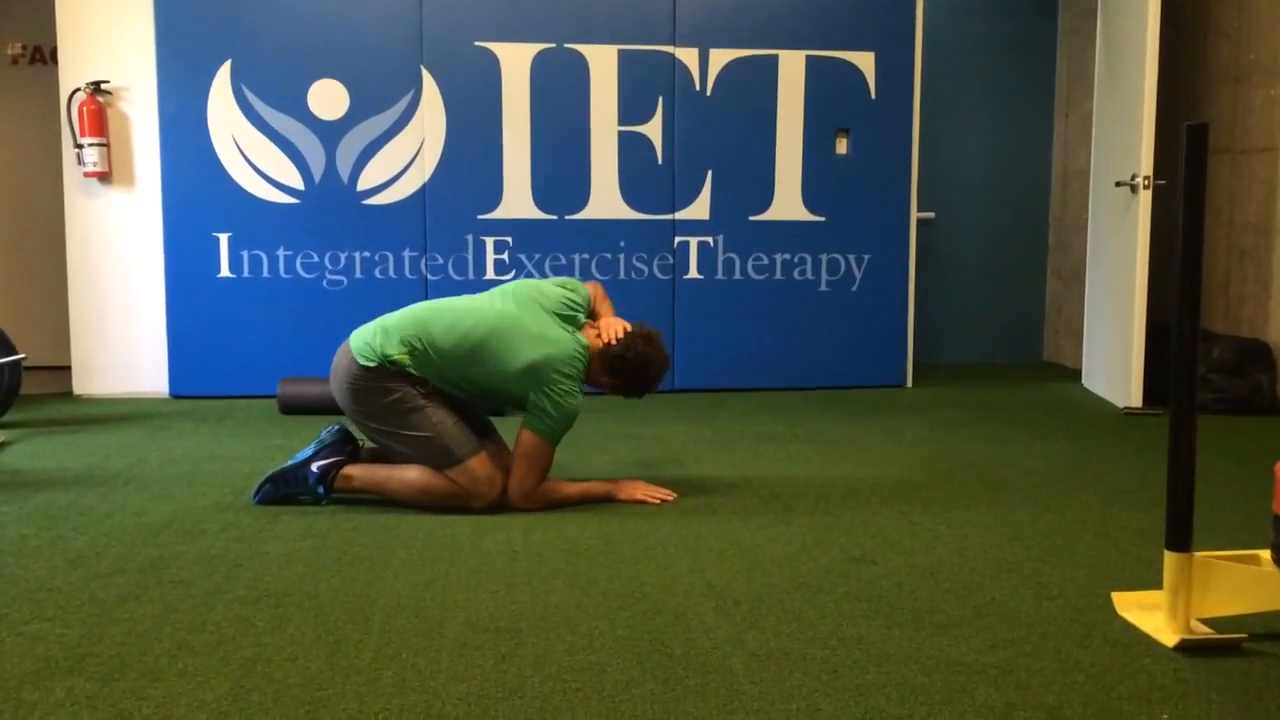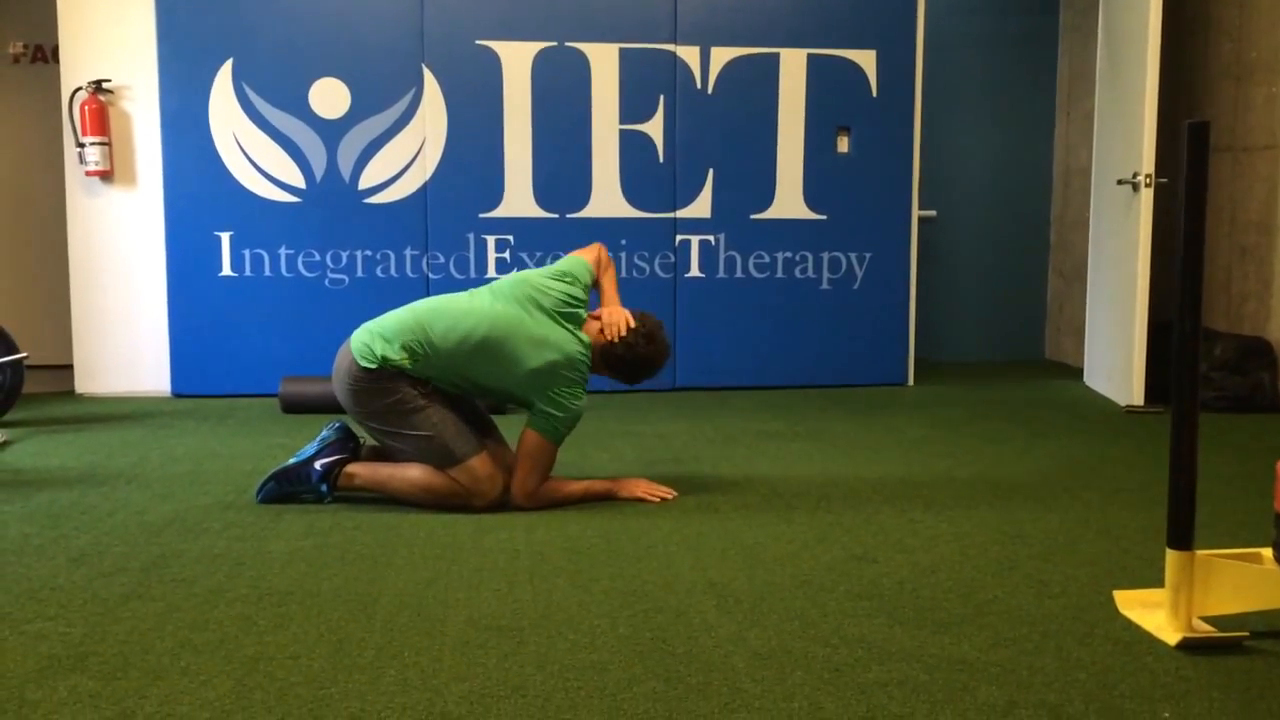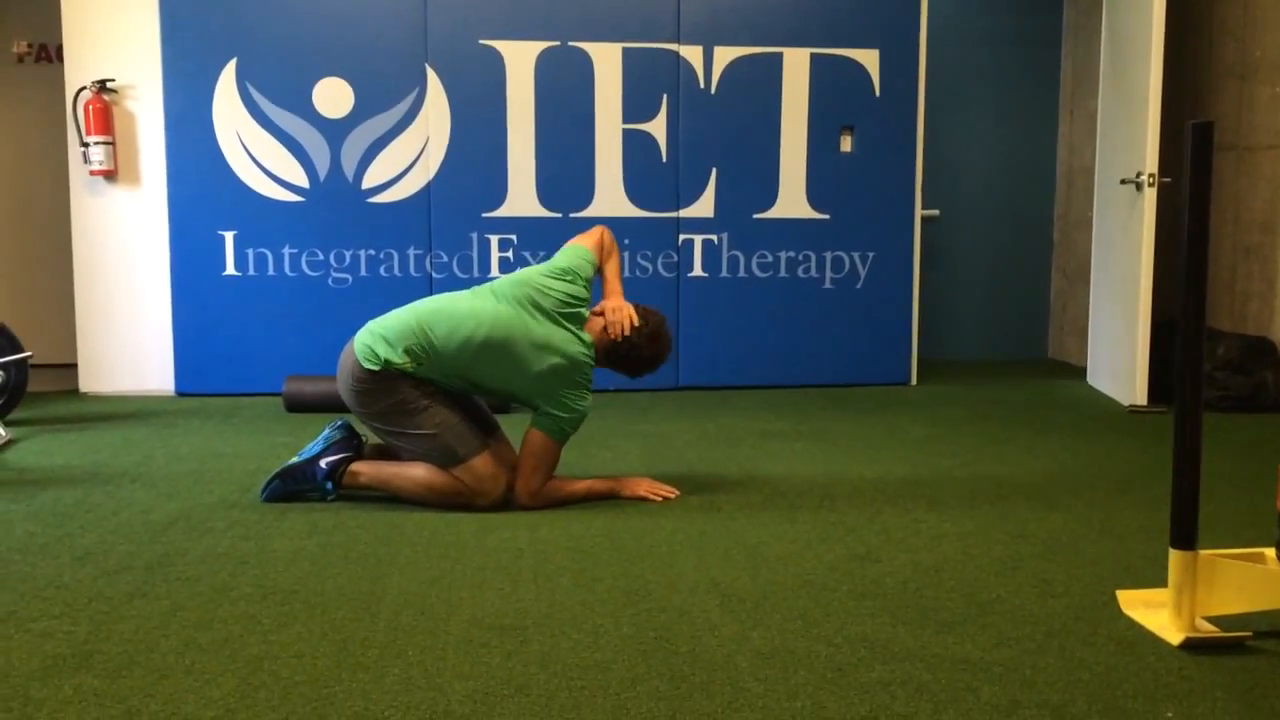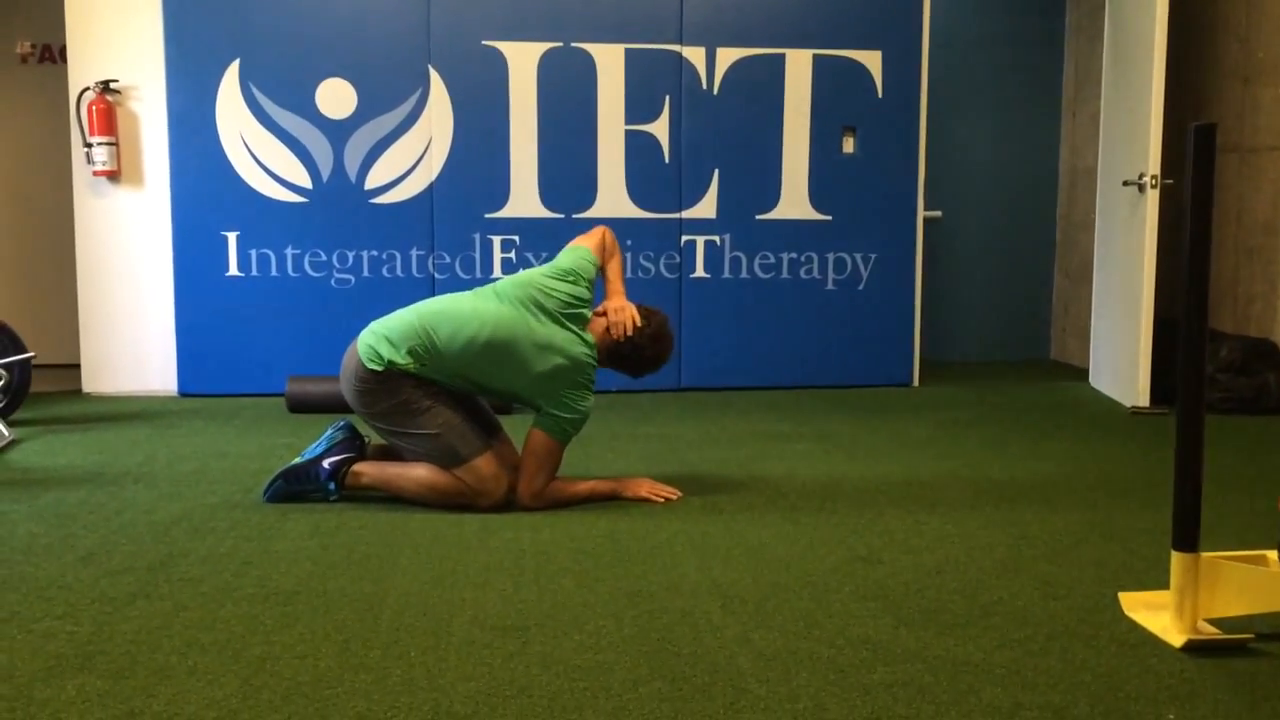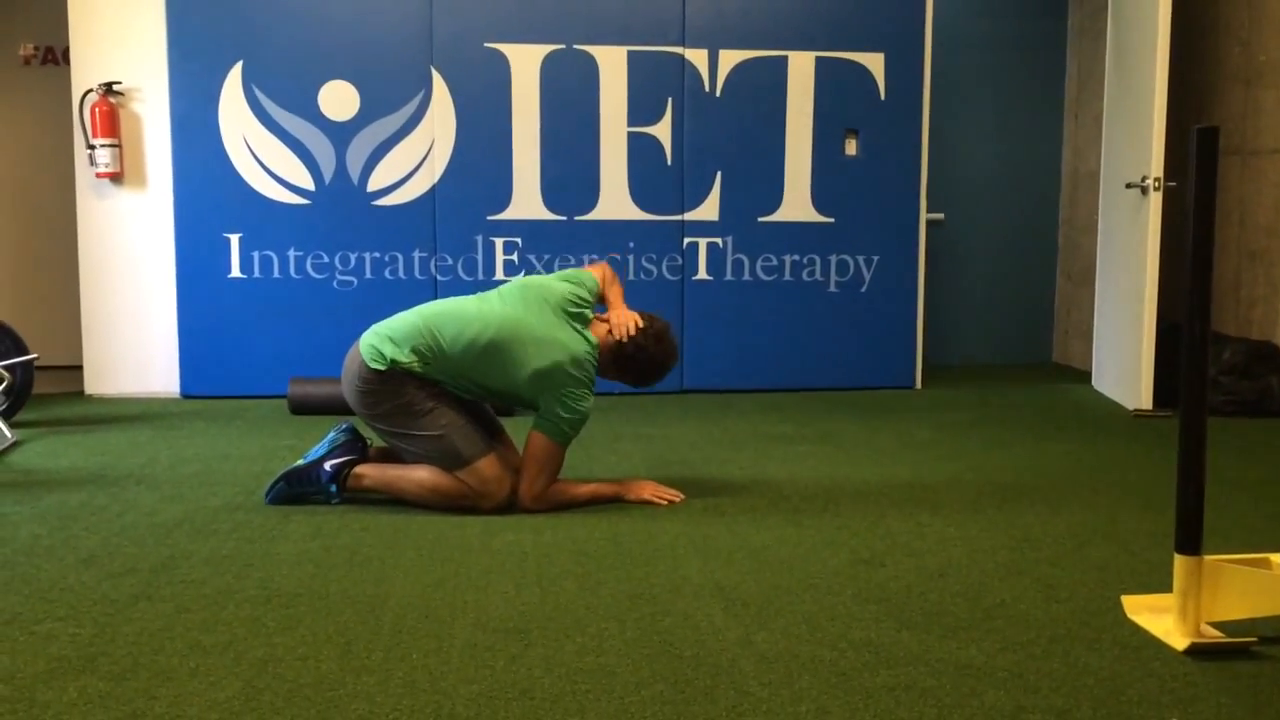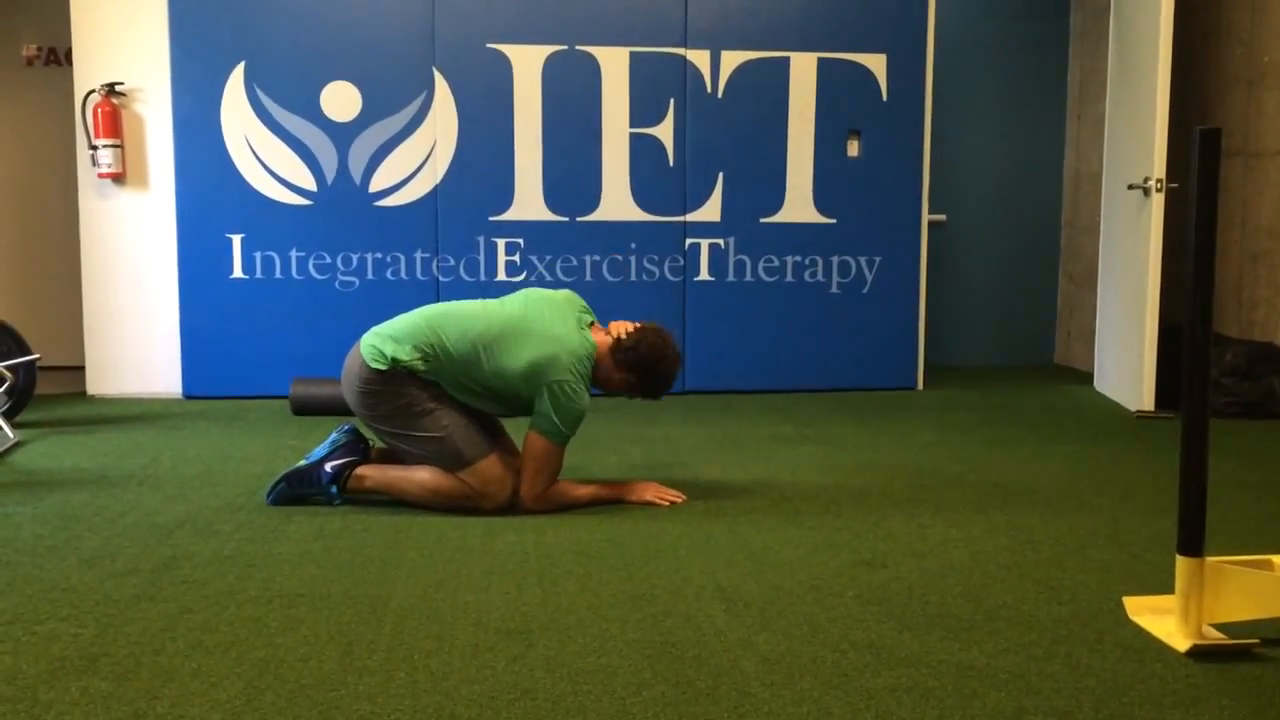
dt=0.2s
person 1, frame 1
left shoulder: (566, 297)
right shoulder: (561, 385)
left elbow: (596, 292)
right elbow: (523, 494)
left wrist: (607, 318)
right wrist: (613, 489)
left hip: (378, 351)
right hip: (371, 372)
left knee: (497, 465)
right knee: (483, 488)
left ankle: (354, 451)
right ankle: (332, 474)
person 1, frame 2
left shoulder: (564, 288)
right shoulder: (565, 388)
left elbow: (599, 253)
right elbow: (524, 492)
left wrist: (612, 303)
right wrist: (614, 487)
left hip: (380, 348)
right hip: (374, 372)
left knee: (499, 465)
right knee: (485, 488)
left ankle: (355, 450)
right ankle: (335, 472)
person 1, frame 3
left shoulder: (566, 286)
right shoulder: (570, 388)
left elbow: (601, 235)
right elbow: (528, 492)
left wrist: (614, 295)
right wrist: (617, 487)
left hip: (383, 345)
right hip: (377, 372)
left knee: (502, 465)
right knee: (489, 486)
left ankle: (357, 449)
right ankle: (339, 471)
person 1, frame 4
left shoulder: (569, 288)
right shoulder: (572, 388)
left elbow: (602, 234)
right elbow: (531, 492)
left wrist: (616, 294)
right wrist: (620, 487)
left hip: (386, 346)
right hip: (381, 373)
left knee: (504, 466)
right knee: (492, 488)
left ankle: (361, 450)
right ankle: (343, 472)
person 1, frame 5
left shoulder: (570, 294)
right shoulder: (572, 388)
left elbow: (604, 272)
right elbow: (532, 495)
left wrist: (618, 308)
right wrist: (621, 489)
left hip: (388, 349)
right hip: (384, 373)
left knee: (507, 466)
right knee: (495, 488)
left ankle: (362, 450)
right ankle: (344, 473)
person 1, frame 6
left shoulder: (571, 305)
right shoulder: (567, 383)
left elbow: (598, 333)
right elbow: (533, 496)
left wrist: (617, 330)
right wrist: (623, 492)
left hip: (388, 353)
right hip: (383, 375)
left knee: (508, 467)
right knee: (496, 489)
left ankle: (364, 451)
right ankle: (346, 475)
